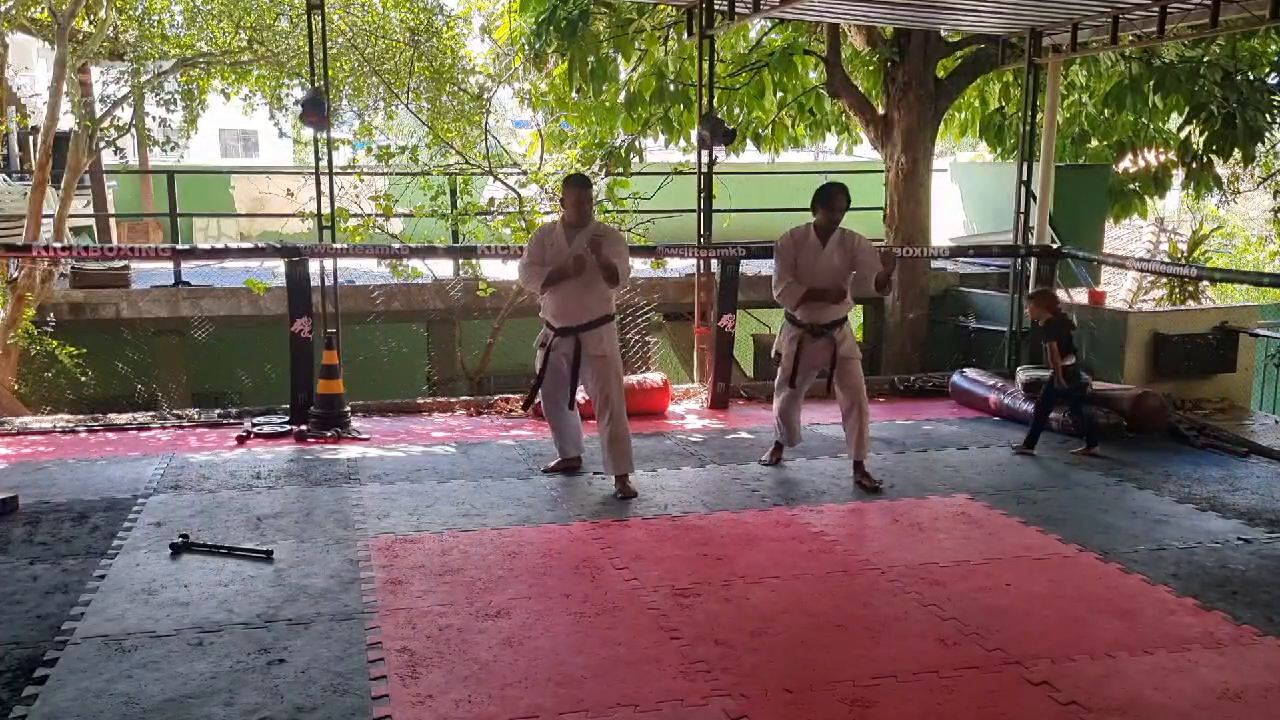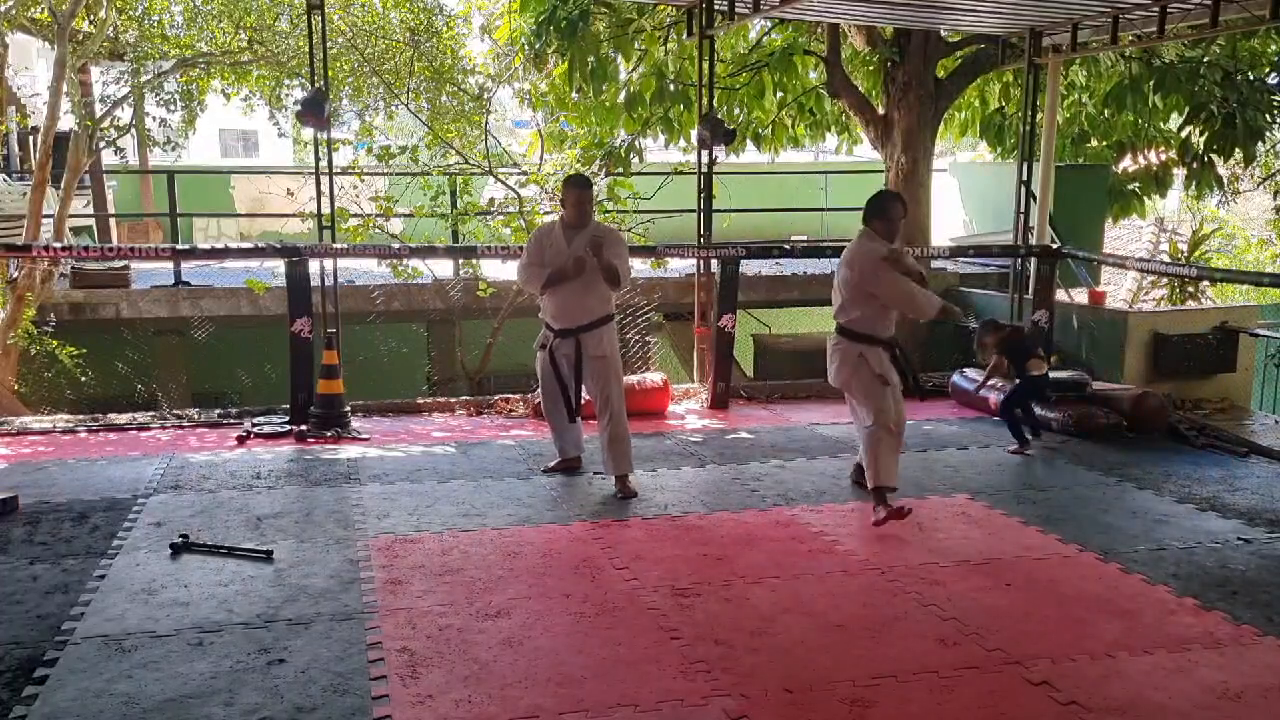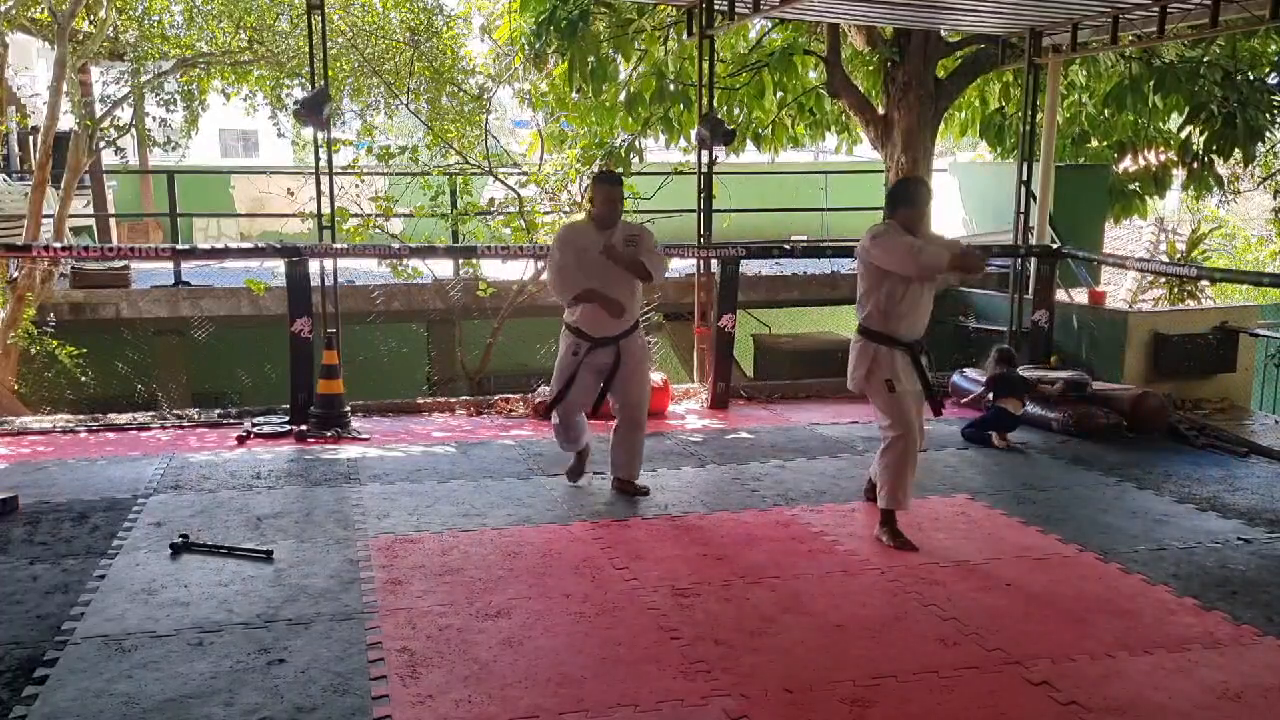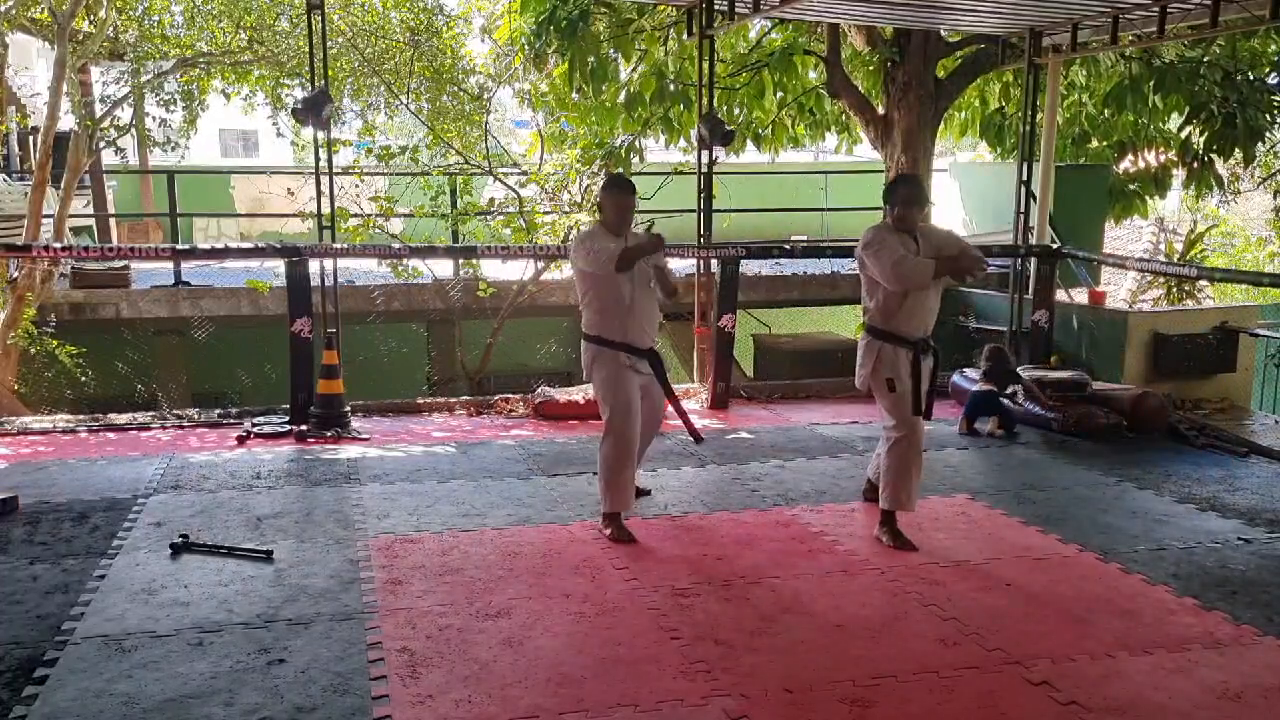
dt=0.5s
person 1, frame 1
left shoulder: (852, 243)
right shoulder: (791, 241)
left elbow: (877, 284)
right elbow: (783, 291)
left wrist: (887, 269)
right wrist: (824, 295)
left hip: (837, 334)
right hip: (799, 333)
left knee: (855, 398)
right knee: (787, 395)
left ankle: (859, 468)
right ankle: (779, 446)
person 1, frame 2
left shoulder: (886, 250)
right shoulder: (865, 253)
left elbow: (919, 282)
right elbow: (907, 296)
left wrist: (905, 268)
right wrist: (950, 311)
left hip: (879, 348)
right hip: (857, 350)
left knee: (892, 419)
right knee: (880, 420)
left ankle: (862, 470)
right ankle: (880, 501)
person 1, frame 3
left shoulder: (923, 238)
right shoulder: (879, 238)
left elbow: (970, 258)
right elbow: (917, 259)
left wrist: (964, 260)
right wrist: (959, 259)
left hip: (908, 353)
right hip: (880, 353)
left knee: (911, 431)
right knee: (902, 432)
left ankle: (875, 487)
right ankle: (887, 523)
person 1, frame 4
left shoulder: (931, 236)
right shoulder: (876, 239)
left elbow: (975, 260)
right elbow: (901, 273)
left wrist: (954, 265)
right wrist: (949, 264)
left hip: (917, 350)
right hip: (886, 350)
left knee: (902, 426)
right knee: (906, 432)
left ankle: (873, 485)
right ankle: (887, 522)
person 2, frame 1
left shoulder: (608, 236)
right shoulder: (544, 236)
left elbow: (618, 276)
right elbow: (528, 275)
left wrist: (600, 257)
right wrist: (565, 270)
left hip: (596, 334)
right hip: (555, 334)
left knee: (609, 403)
right knee: (554, 400)
left ankle: (621, 475)
right ankle: (570, 455)
person 2, frame 2
left shoulder: (608, 236)
right shoulder: (543, 236)
left elbow: (619, 280)
right elbow: (527, 276)
left wrist: (601, 259)
right wrist: (565, 271)
left hip: (596, 335)
right hip: (555, 335)
left knee: (610, 404)
right knee: (556, 402)
left ankle: (621, 475)
right ankle: (570, 455)
person 2, frame 3
left shoulder: (637, 234)
right shoulder: (569, 236)
left elbow: (655, 270)
right elbow: (561, 284)
left wrist: (621, 258)
right wrist: (601, 301)
left hip: (626, 341)
right hip: (580, 341)
left knee: (633, 412)
right knee: (566, 405)
left ankle: (624, 475)
right ankle: (579, 448)
person 2, frame 4
left shoulder: (639, 242)
right shoulder: (589, 243)
left elbow: (665, 288)
right elbow: (613, 262)
left wrist: (662, 278)
right wrist: (647, 248)
left hip: (641, 353)
right hip: (609, 354)
left knee: (649, 420)
right knee: (622, 428)
left ankle: (622, 482)
right ankle: (612, 514)
